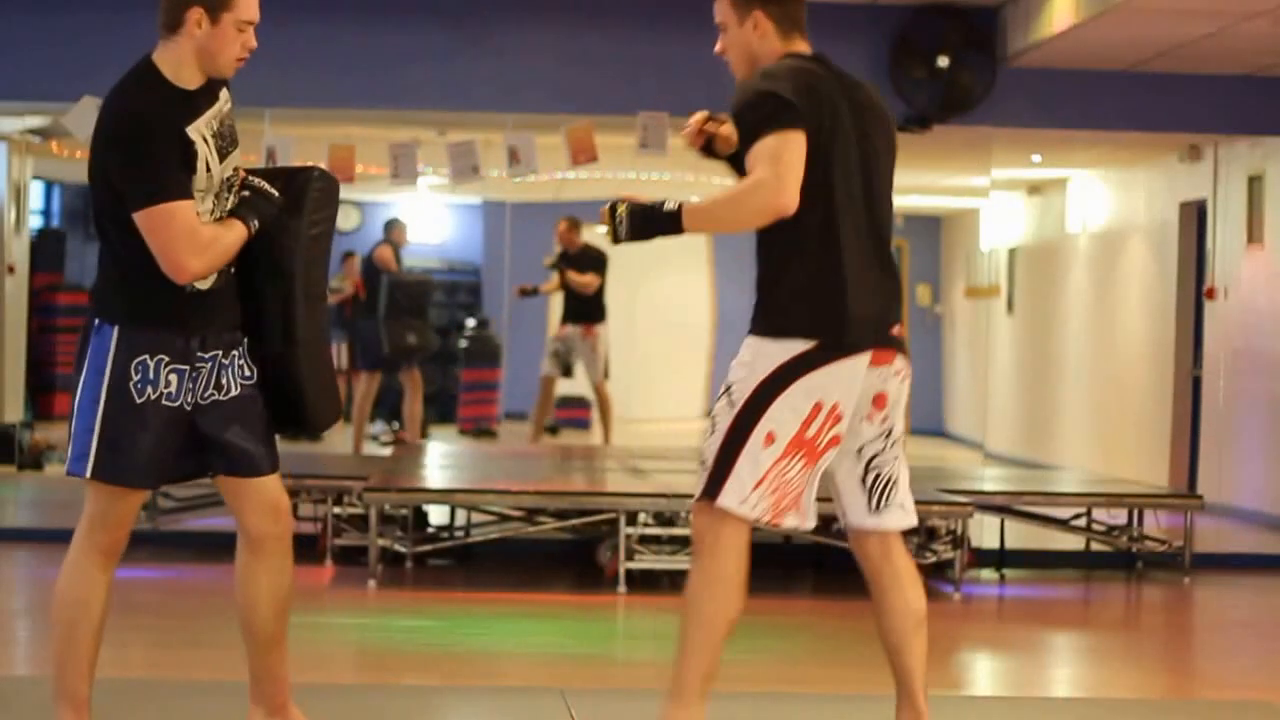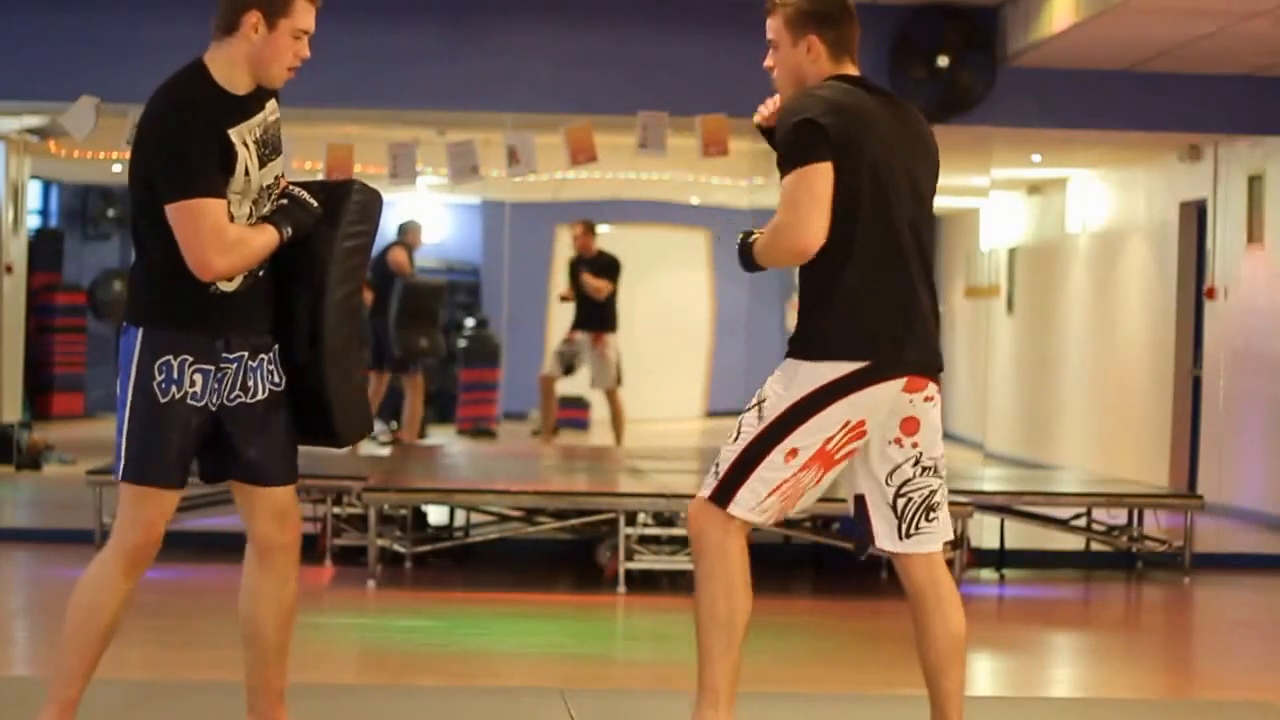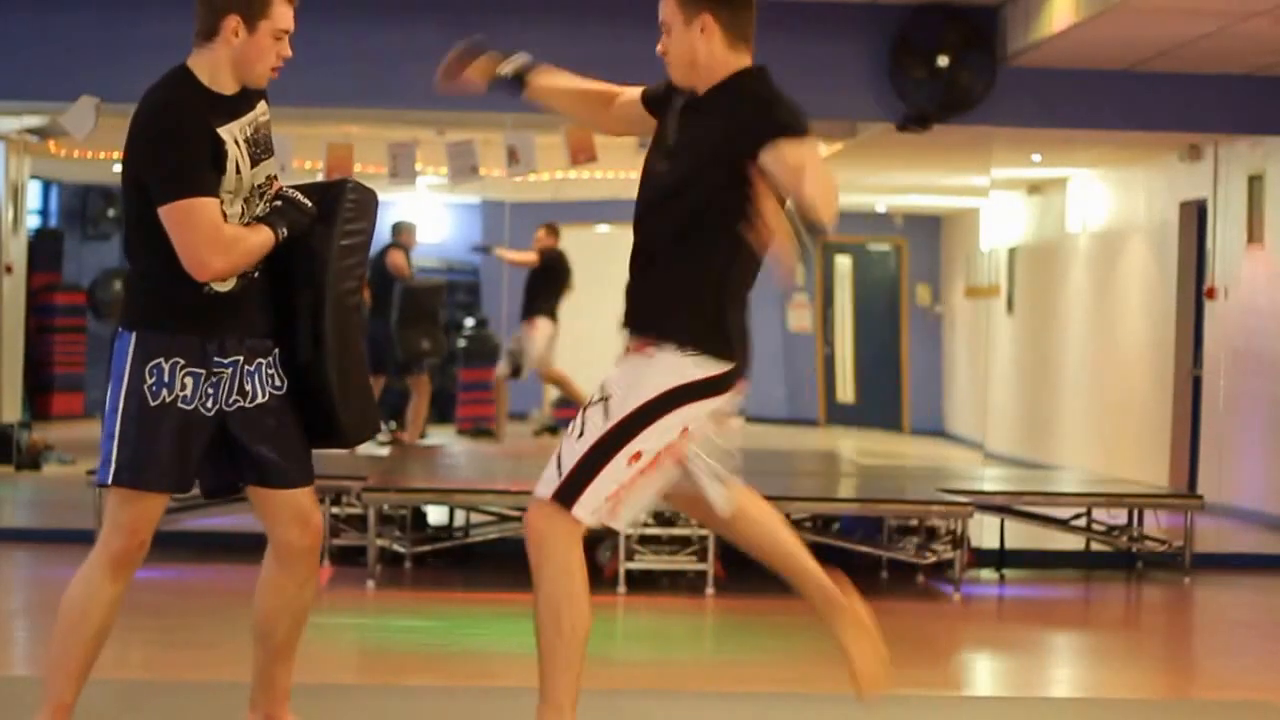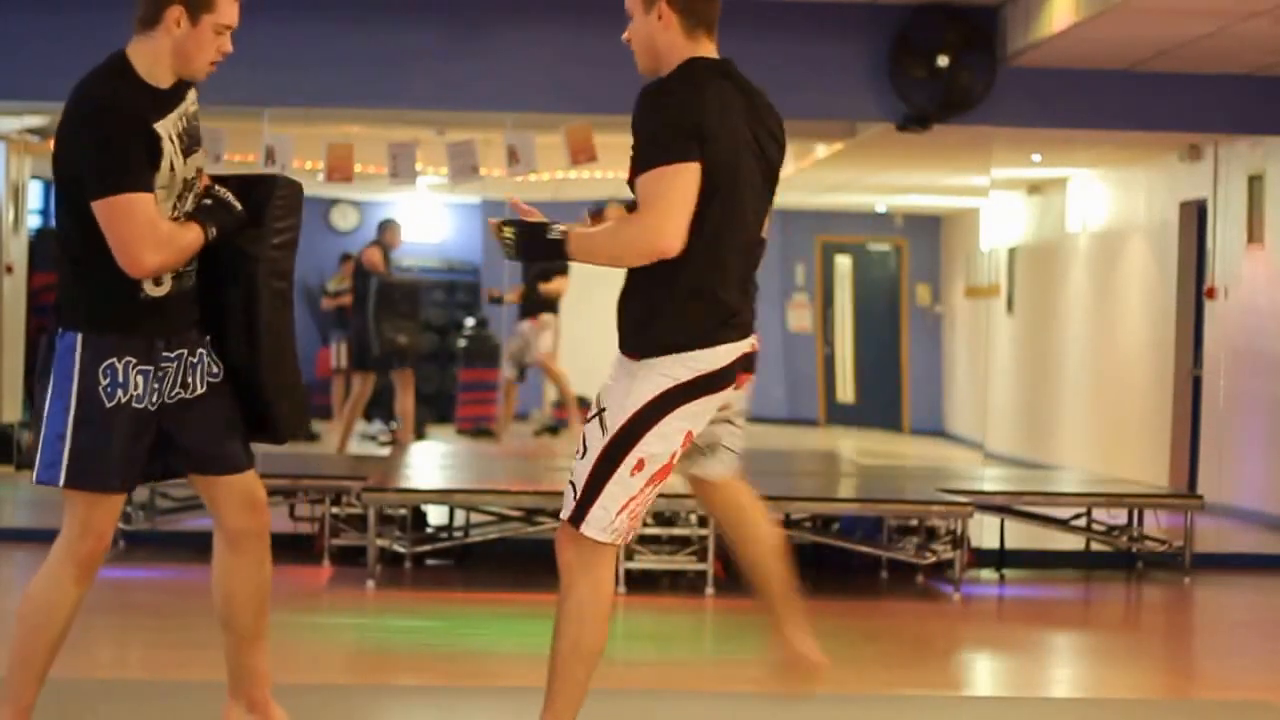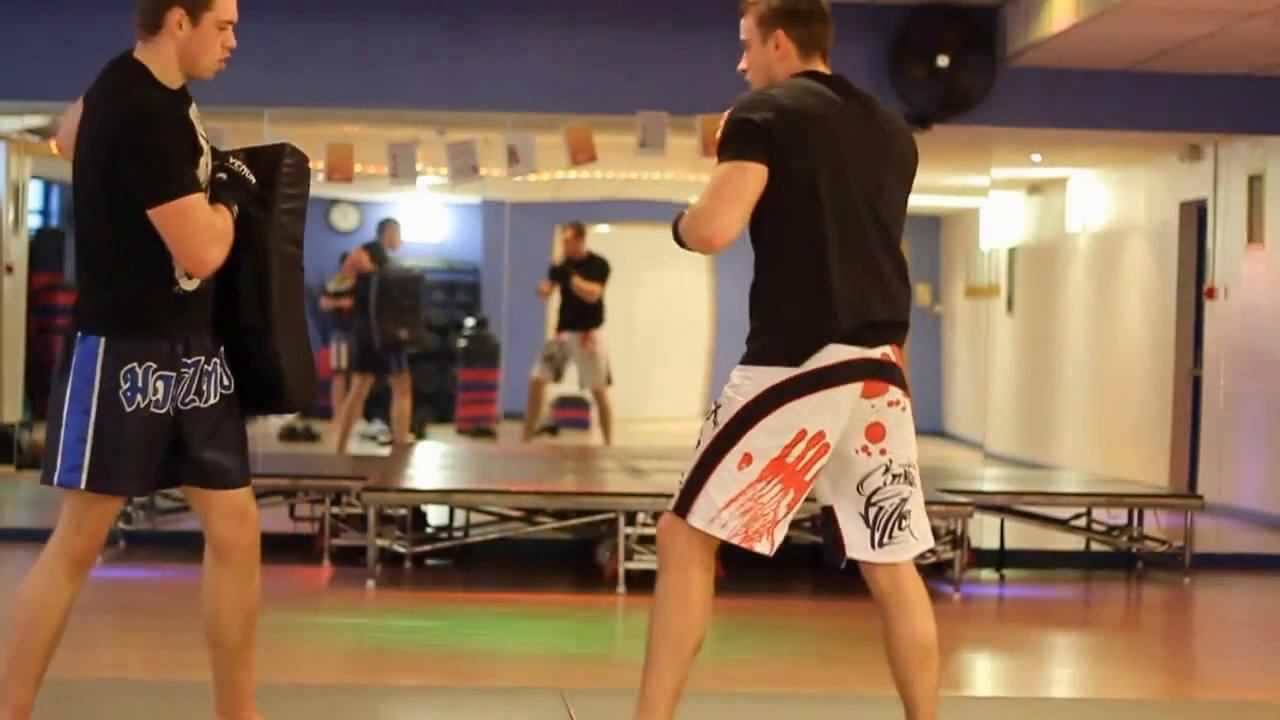
dt=0.5s
person 1, frame 1
left shoulder: (211, 87)
right shoulder: (137, 115)
right elbow: (185, 258)
left wrist: (244, 200)
right wrist: (253, 214)
left hip: (218, 340)
right hip: (141, 343)
left knee: (269, 519)
right knee: (103, 534)
person 1, frame 2
left shoulder: (261, 98)
right shoulder: (181, 113)
right elbow: (212, 256)
left wrist: (287, 209)
right wrist: (287, 223)
left hip: (249, 345)
right hip: (172, 344)
left knee: (277, 531)
right knee: (136, 541)
person 1, frame 3
left shoulder: (250, 99)
right shoulder: (172, 116)
right elbow: (208, 256)
left wrist: (281, 204)
right wrist: (281, 222)
left hip: (249, 348)
right hip: (169, 350)
left knee: (300, 532)
right knee: (122, 544)
person 1, frame 4
left shoulder: (178, 88)
right shoulder: (106, 106)
right elbow: (142, 251)
right wrist: (214, 221)
left hip: (179, 340)
right hip: (106, 345)
left knee: (245, 512)
right knee: (86, 540)
person 1, frame 5
left shoulder: (133, 81)
right shoulder: (144, 114)
left elbow: (71, 136)
right elbow: (202, 252)
right wrist: (227, 194)
left hip: (191, 346)
right hip: (125, 349)
left knee: (237, 531)
right knee: (79, 540)
person 2, frame 1
left shoulder: (772, 90)
right shoulder: (867, 105)
left elbow: (776, 195)
left wrist: (664, 217)
right wrist: (733, 147)
left hip: (799, 344)
right hip: (878, 346)
left knee: (720, 525)
right knee: (881, 541)
person 2, frame 2
left shoulder: (812, 115)
right shoulder: (911, 127)
left elbow: (803, 237)
left wrist: (753, 249)
left hip: (838, 365)
right hip: (913, 370)
left knee: (715, 521)
right knee: (922, 565)
person 2, frame 3
left shoulder: (764, 111)
right shoulder: (688, 101)
left elbow: (819, 196)
right elbow: (603, 105)
left wrist: (799, 204)
right wrist: (513, 72)
left hip: (682, 358)
right hip: (674, 353)
left knee: (548, 523)
right knee: (705, 495)
right ankle: (837, 603)
person 2, frame 4
left shoulder: (669, 97)
right shoulder: (759, 113)
left elbow: (662, 235)
left wrist: (552, 241)
left hip: (669, 361)
right hip: (731, 343)
left knee: (586, 544)
right knee: (716, 481)
right ankle: (793, 637)
person 2, frame 5
left shoulder: (764, 113)
right shoulder: (894, 132)
left elbow: (714, 230)
left wrist: (682, 224)
left hip: (791, 367)
right hip: (878, 371)
left knee: (685, 540)
right knee: (894, 568)
person 3, frame 1
left shoulder: (375, 253)
right shoulder: (387, 248)
right elbow: (382, 257)
left hip: (368, 322)
right hip: (384, 323)
left knee: (366, 386)
right knee: (413, 383)
left ankle: (357, 449)
right ankle: (413, 446)
person 3, frame 2
left shoulder: (383, 255)
right shoulder: (400, 249)
right elbow: (397, 262)
right wrist: (411, 280)
left hip: (378, 322)
right hip: (394, 325)
left knee: (376, 388)
right knee: (414, 387)
right ankle: (409, 445)
person 3, frame 3
left shoulder: (379, 257)
right shoulder: (397, 250)
right elbow: (396, 264)
right wrist: (409, 280)
left hip: (376, 328)
right hip: (395, 329)
left knee: (370, 389)
right knee: (421, 388)
right ankle: (409, 445)
person 3, frame 4
left shoulder: (372, 252)
right shoulder: (378, 249)
right elbow: (369, 259)
right wrist: (385, 274)
left hip: (363, 326)
right hip: (378, 326)
left knee: (360, 391)
right knee: (404, 383)
left ankle: (340, 449)
right ankle: (405, 443)
person 3, frame 5
left shoulder: (379, 256)
right shoulder: (376, 250)
right elbow: (351, 265)
right wrist: (378, 274)
left hip: (365, 327)
left knee: (358, 389)
right knee: (402, 386)
left ankle: (340, 449)
right ankle: (402, 443)
person 4, frame 1
left shoulder: (596, 256)
right shoulder: (563, 256)
left elbow: (589, 287)
left wrist: (562, 269)
right wrist: (535, 290)
left hip: (591, 327)
right hip: (567, 325)
left knee: (598, 385)
right knee: (546, 379)
left ankle: (607, 441)
right ankle: (535, 437)
person 4, frame 2
left shoulder: (609, 263)
right shoulder: (576, 263)
left elbow: (600, 292)
left wrist: (581, 272)
right wrist: (567, 295)
left hip: (603, 334)
right hip: (578, 332)
left knee: (610, 391)
right knee: (547, 377)
left ankle: (619, 445)
right ankle: (546, 435)
person 4, frame 3
left shoulder: (554, 257)
right shoulder: (556, 264)
left elbow: (522, 259)
left wrist: (493, 251)
left hip: (540, 322)
right hip: (529, 325)
left knee: (542, 369)
right knee: (499, 379)
right ankle: (499, 435)
person 4, frame 4
left shoulder: (557, 258)
right shoulder: (528, 263)
left elbow: (560, 288)
left wrist: (536, 288)
right wrist: (503, 298)
left hip: (544, 318)
right hip: (524, 322)
left knee: (543, 361)
right knee: (508, 381)
left ankle: (574, 418)
right ankle: (500, 434)
person 4, frame 5
left shoulder: (599, 265)
right shoulder: (560, 265)
left elbow: (592, 295)
right elbow: (549, 288)
left wrist: (569, 275)
right wrist: (543, 289)
left hip: (587, 334)
right hip: (562, 332)
left knee: (599, 390)
right knee: (536, 382)
left ankle: (608, 443)
right ankle: (526, 438)
